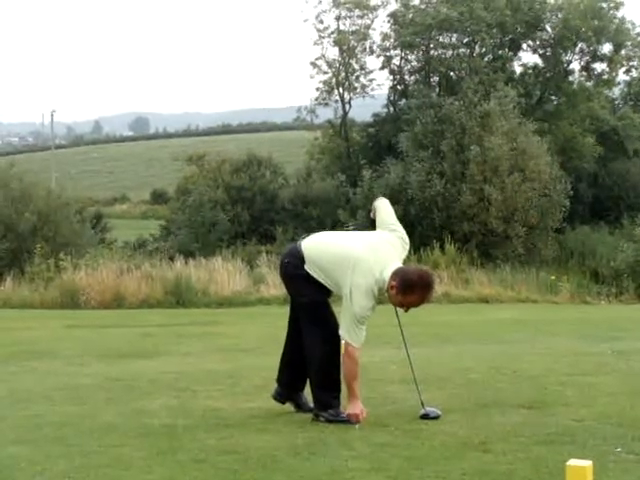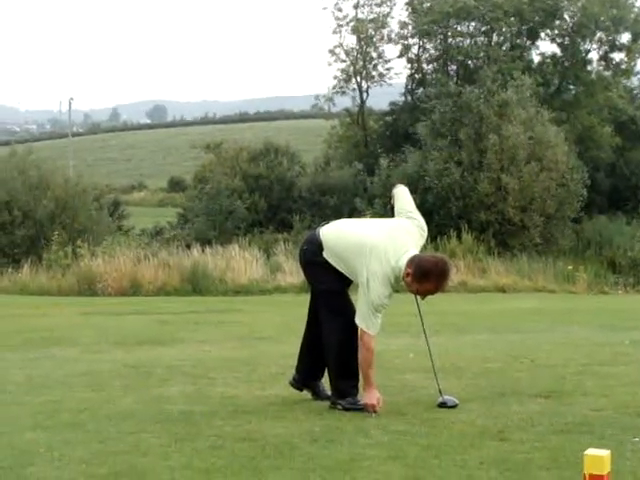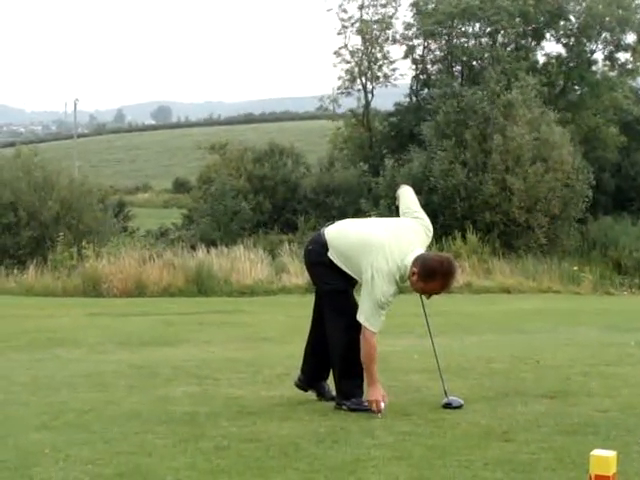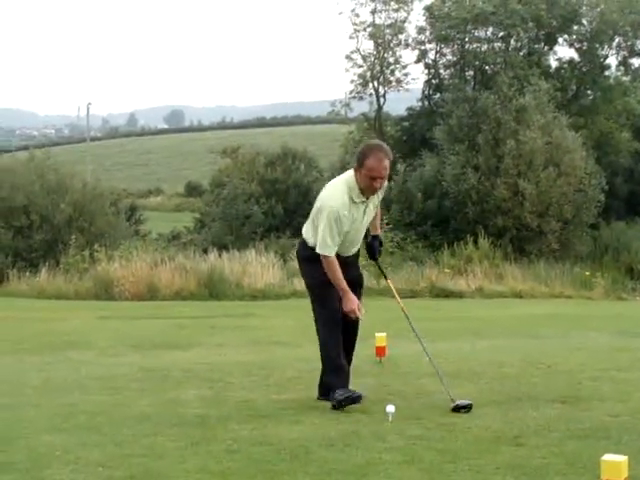
dt=1s
person 1, frame 1
left shoulder: (400, 242)
right shoulder: (364, 291)
left elbow: (380, 203)
right elbow: (350, 348)
right wrist: (354, 400)
left hip: (311, 257)
right hip: (298, 267)
left knee: (304, 328)
right knee: (326, 335)
left ankle: (288, 388)
right ankle: (326, 406)
person 1, frame 2
left shoulder: (418, 230)
right shoulder: (380, 280)
left elbow: (400, 190)
right elbow: (366, 336)
right wrist: (370, 388)
left hip: (333, 245)
right hip: (317, 255)
left knee: (324, 316)
right knee: (342, 322)
left ankle: (306, 376)
right ankle: (344, 394)
person 1, frame 3
left shoulder: (423, 230)
right shoulder: (385, 279)
left elbow: (404, 191)
right elbow: (367, 333)
right wrist: (373, 385)
left hip: (337, 246)
right hip: (322, 255)
left knee: (328, 317)
right knee: (346, 323)
left ankle: (311, 377)
right ankle: (348, 395)
person 1, frame 4
left shoulder: (379, 186)
right shoulder: (335, 201)
right elbow: (326, 254)
left wrist: (375, 238)
right wrist: (346, 295)
left hip: (349, 256)
right hip: (316, 256)
left knee: (350, 322)
right knee: (330, 319)
left ankle: (334, 386)
right ankle: (335, 387)
